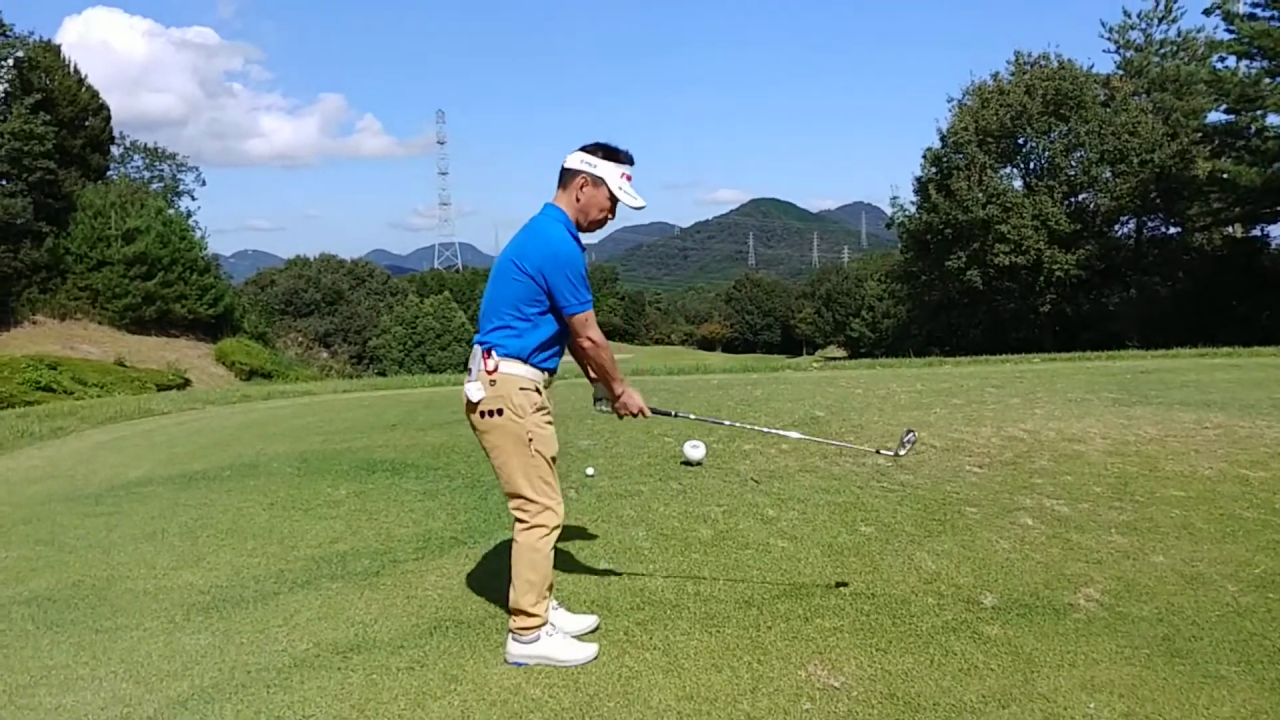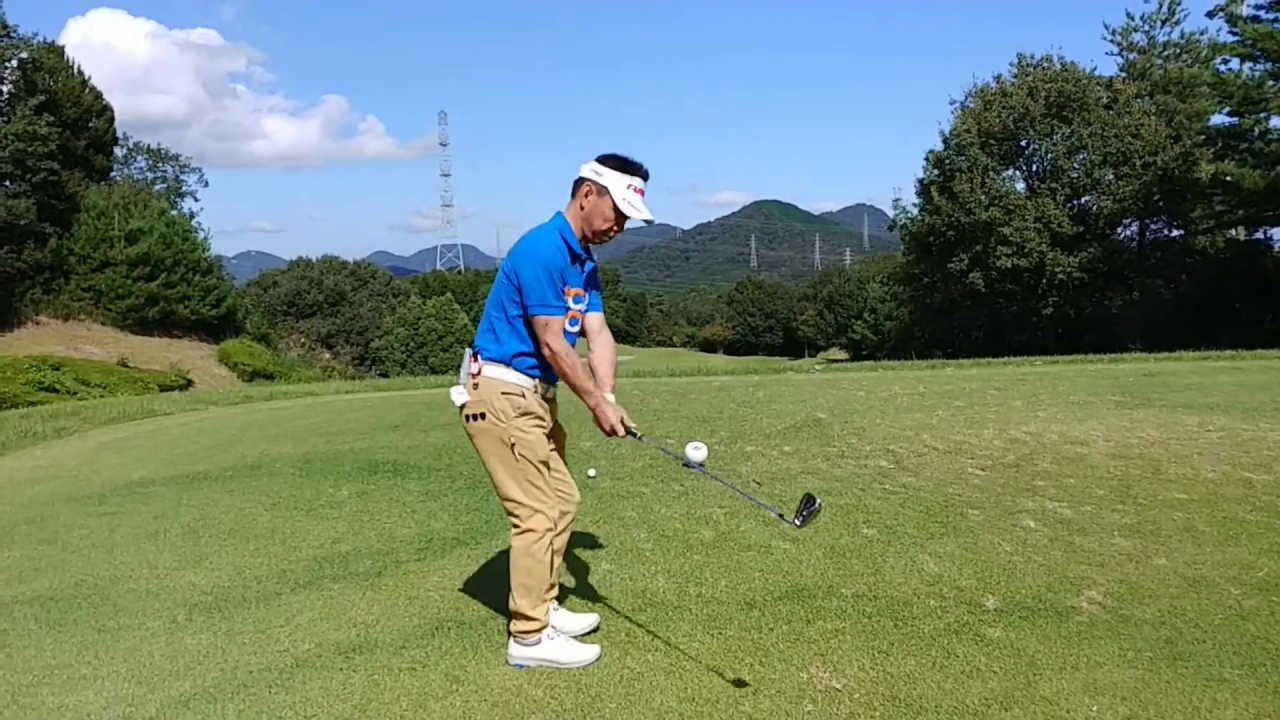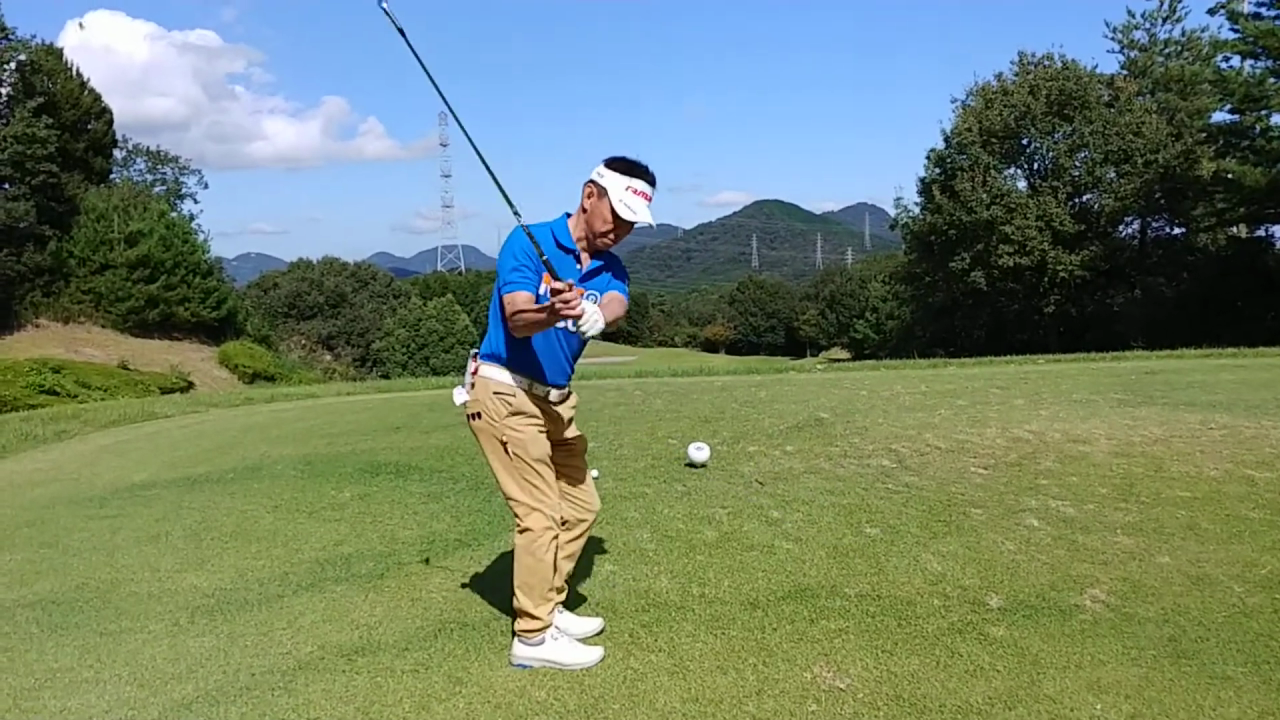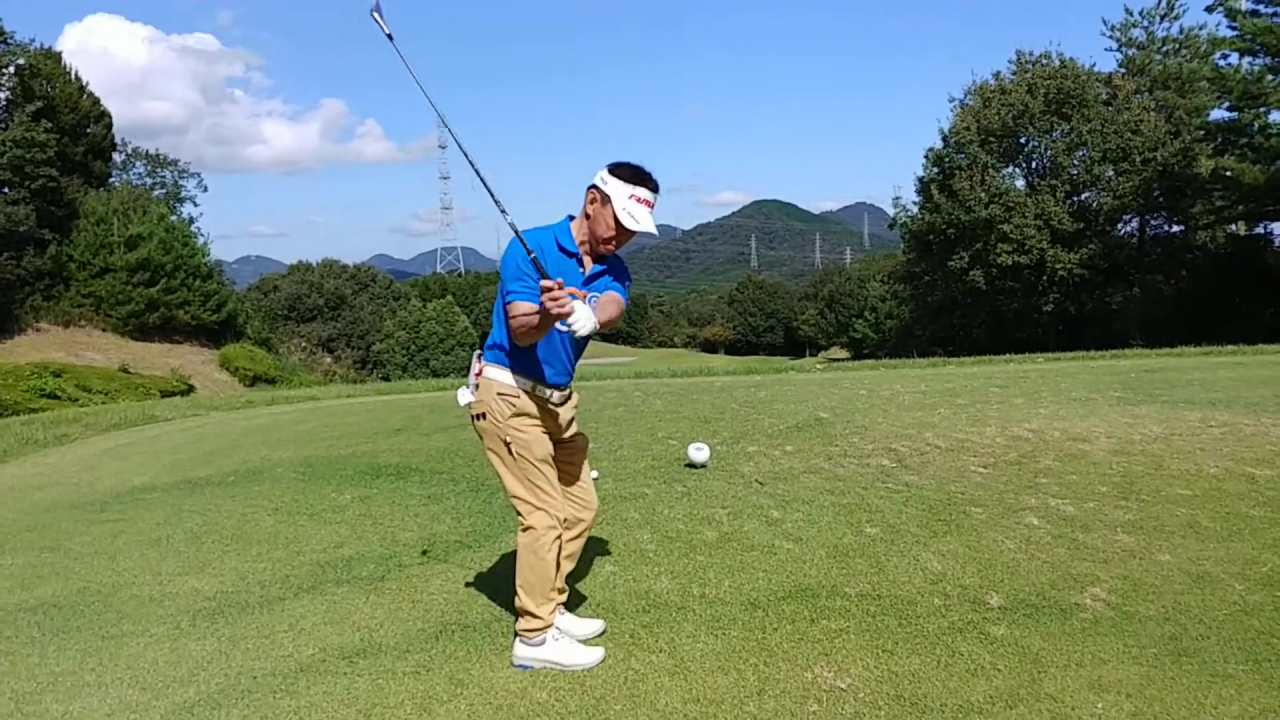
dt=0.3s
person 1, frame 1
left shoulder: (548, 235)
right shoulder: (557, 245)
left elbow: (574, 332)
right elbow: (587, 338)
left wrist: (603, 386)
right wrist: (620, 390)
left hip: (508, 385)
right hip: (509, 388)
left knee: (539, 505)
right knee: (539, 510)
left ankle: (539, 608)
right ankle: (527, 635)
person 1, frame 2
left shoulder: (583, 261)
right shoulder: (543, 248)
left elbow: (598, 333)
right elbow: (551, 342)
left wrist: (607, 396)
right wrist: (597, 404)
left hip: (530, 394)
right hip: (502, 393)
left knee: (561, 502)
right knee: (535, 513)
left ankle: (543, 607)
right ankle: (529, 636)
person 1, frame 3
left shoulder: (611, 269)
right shoulder: (527, 242)
left elbow: (615, 307)
right elbow: (515, 321)
left wrist: (595, 313)
right wrist: (549, 308)
left hip: (556, 399)
right hip: (506, 394)
left knee: (580, 507)
right knee: (539, 515)
left ankle: (549, 610)
right ankle: (532, 637)
person 1, frame 4
left shoulder: (614, 270)
right shoulder: (530, 246)
left elbow: (611, 311)
right elbow: (520, 331)
left wrist: (586, 314)
right wrist: (547, 314)
left hip: (557, 399)
right hip: (509, 394)
left knee: (579, 507)
right knee: (543, 515)
left ankle: (550, 610)
right ankle: (534, 637)
